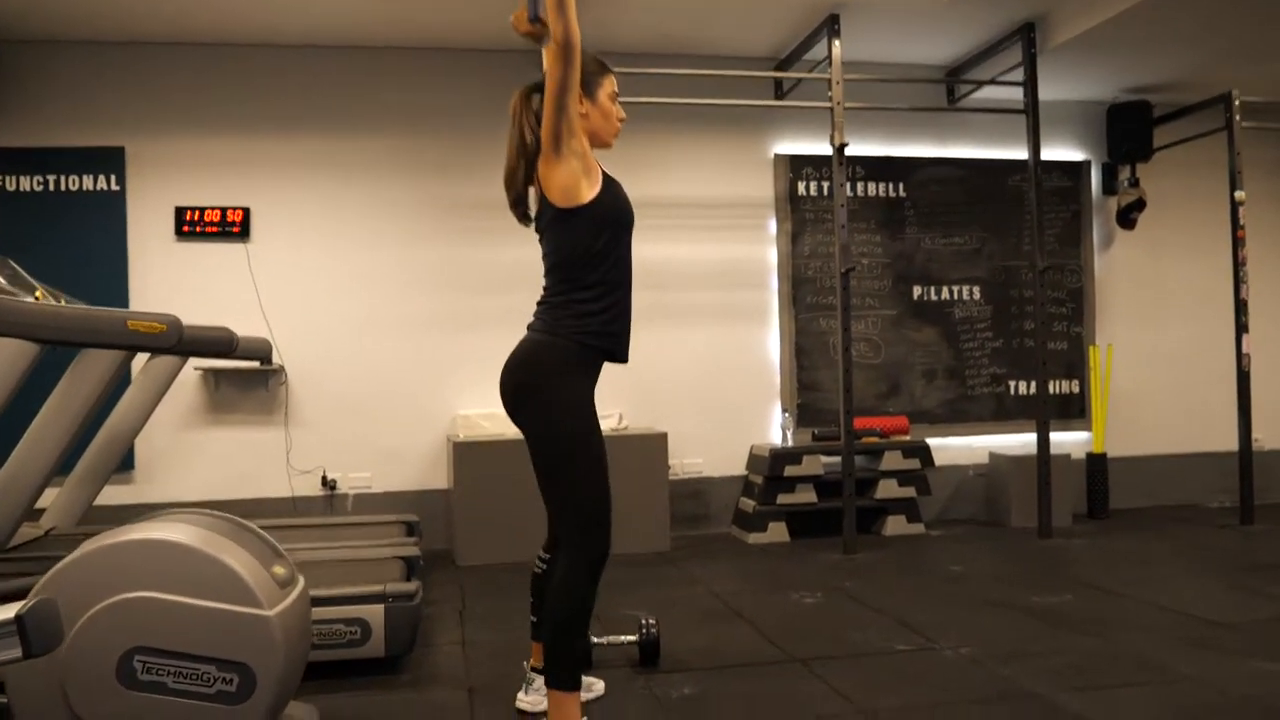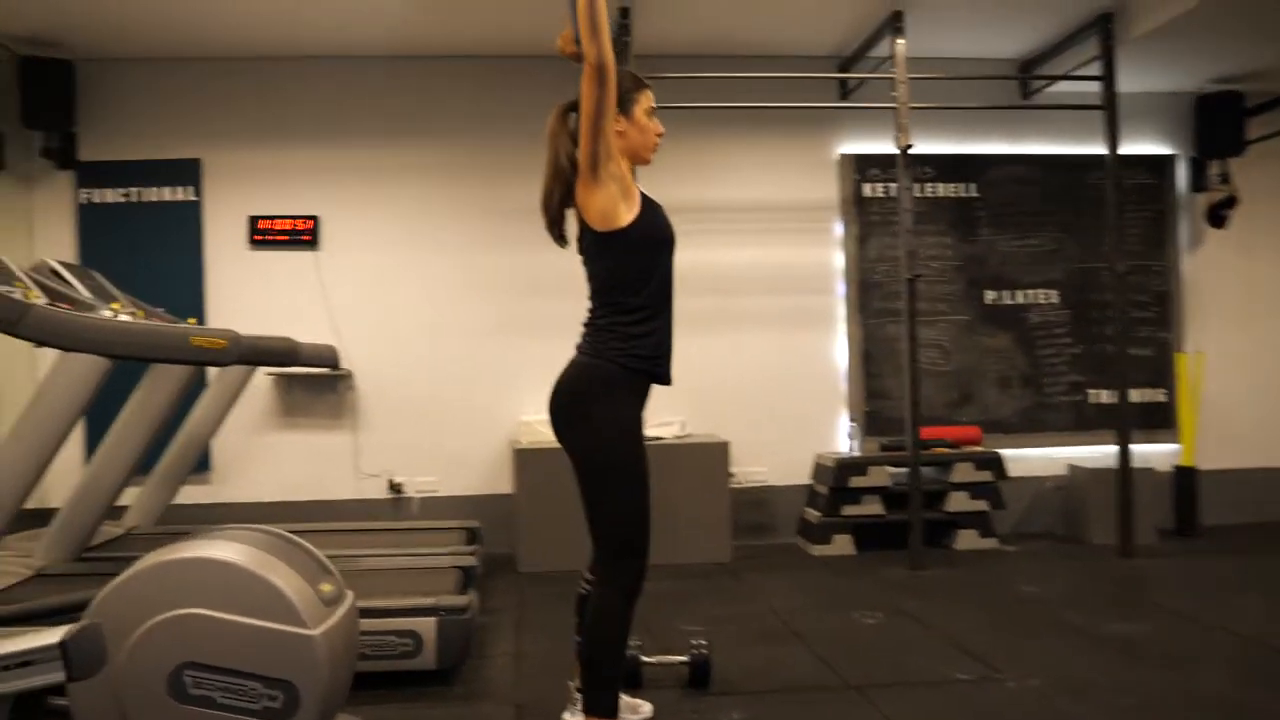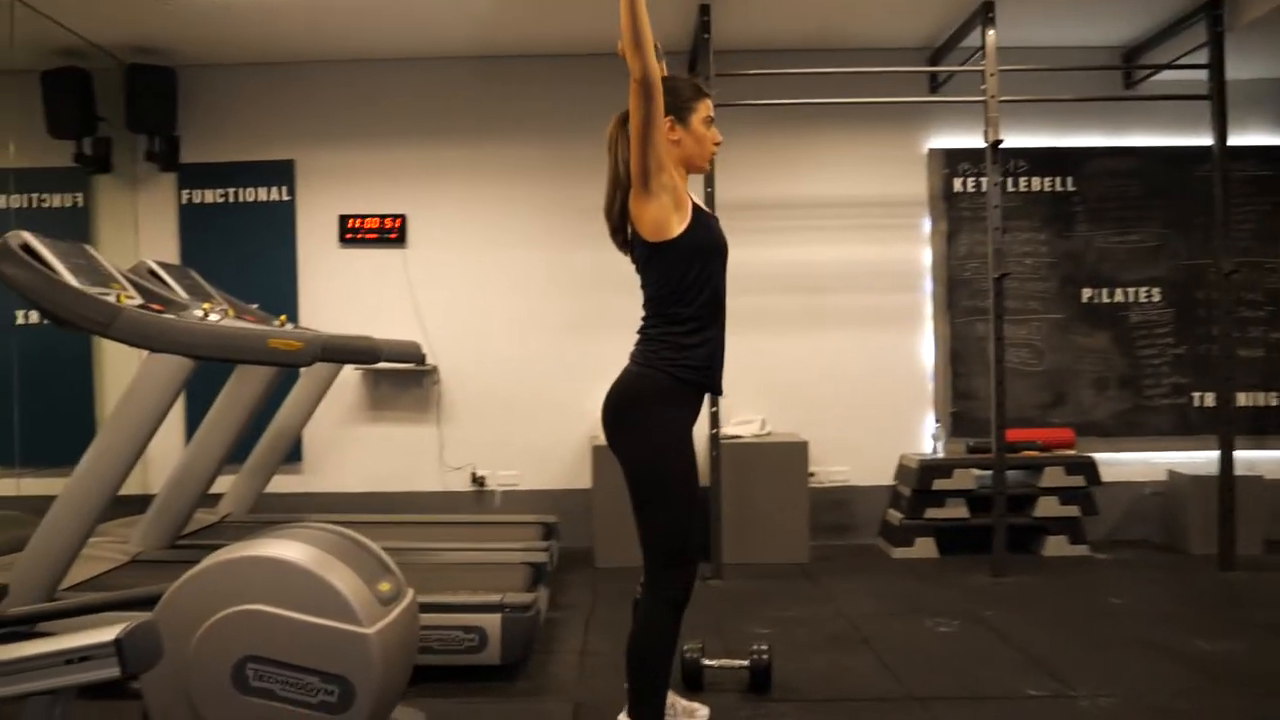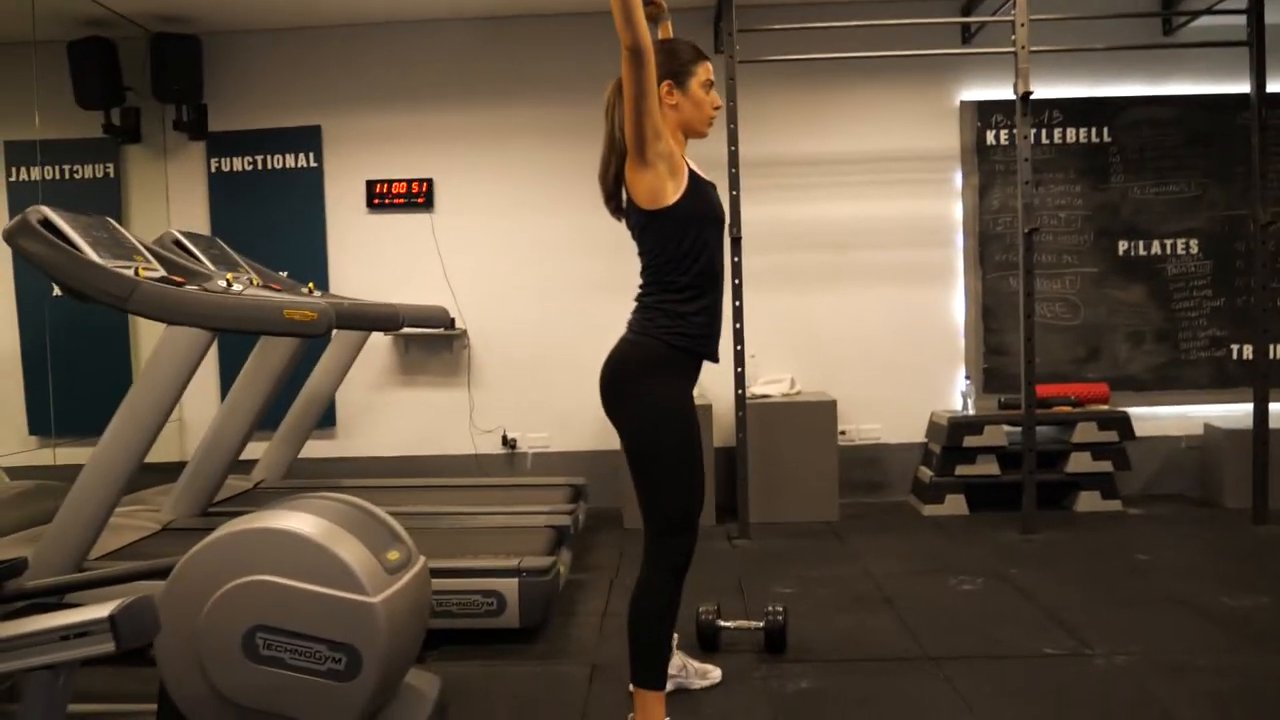
dt=0.3s
person 1, frame 1
left shoulder: (569, 166)
right shoulder: (568, 159)
left hip: (553, 368)
right hip: (555, 371)
left knee: (571, 531)
right knee: (584, 540)
person 1, frame 2
left shoulder: (612, 187)
right shoulder: (605, 181)
left elbow: (601, 75)
right elbow: (601, 69)
left hip: (604, 390)
right hip: (602, 393)
left knee: (615, 556)
right knee: (622, 563)
person 1, frame 3
left shoulder: (668, 191)
right shoulder: (656, 190)
left elbow: (657, 91)
right elbow: (644, 86)
left hip: (661, 400)
right hip: (654, 403)
left knee: (672, 564)
right knee: (670, 571)
person 1, frame 4
left shoulder: (669, 157)
right shoulder: (652, 157)
left hip: (662, 369)
right hip: (650, 372)
left knee: (678, 527)
right knee: (670, 540)
left ankle: (658, 659)
